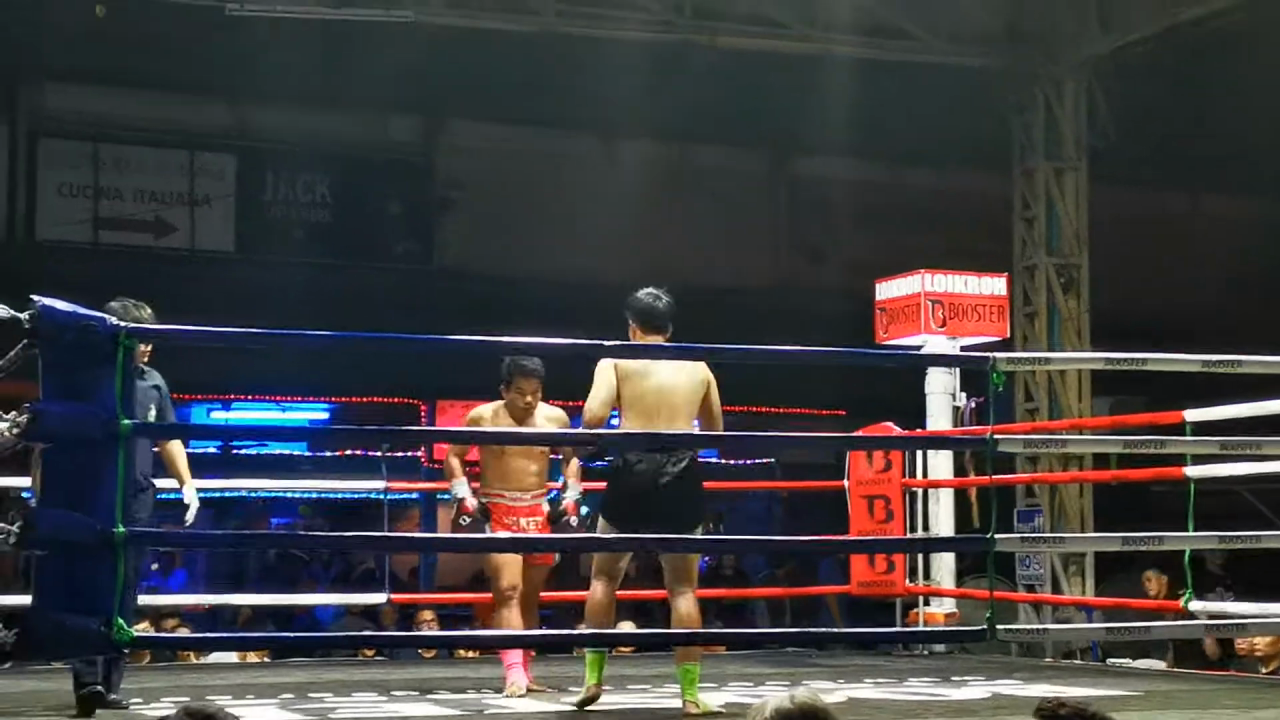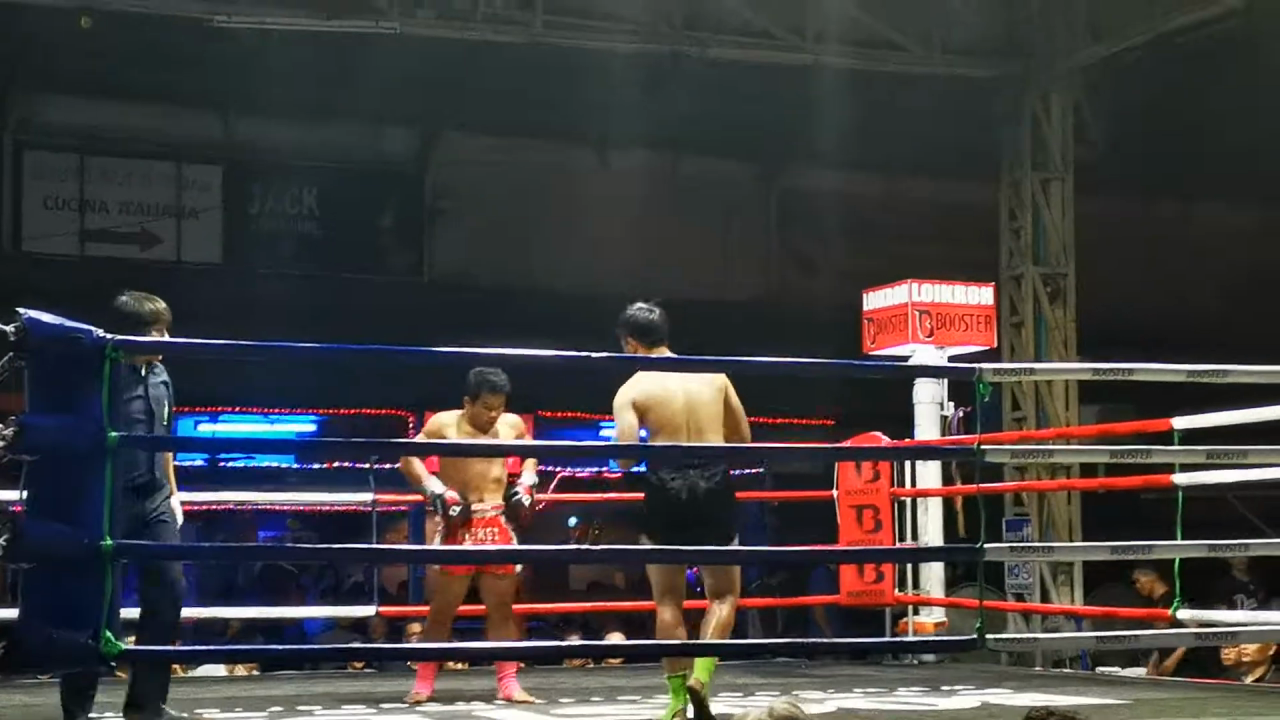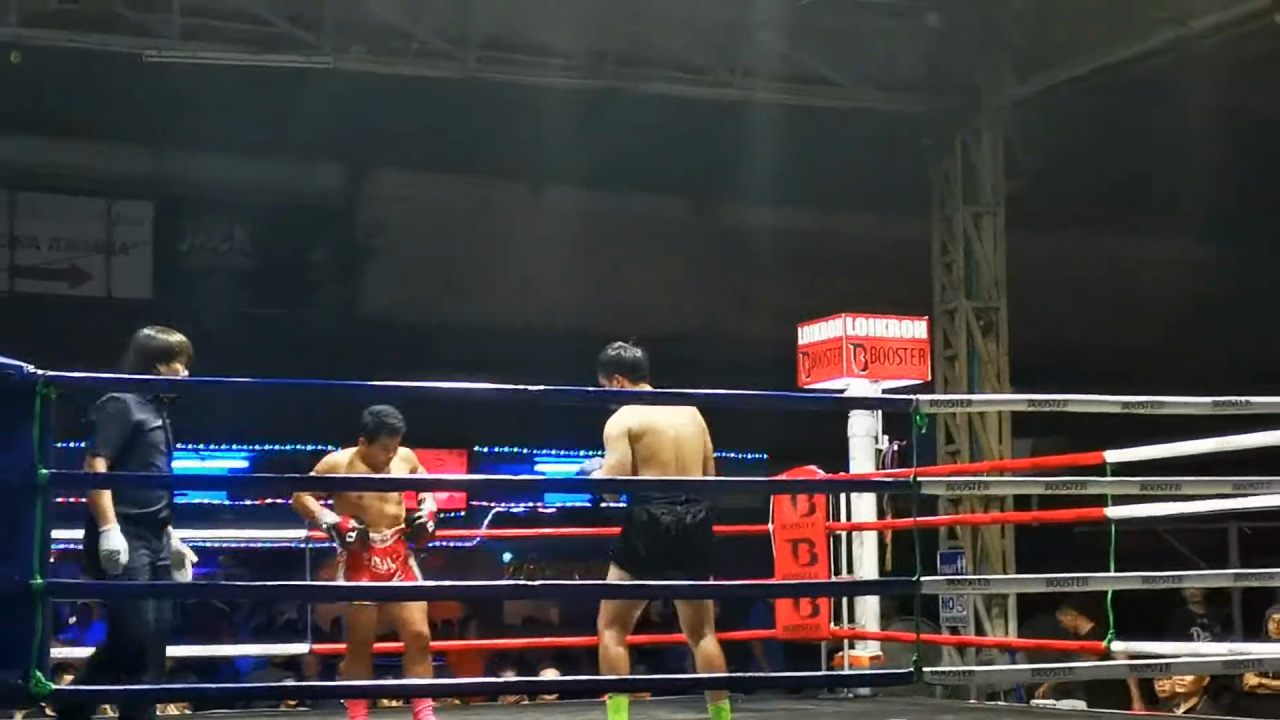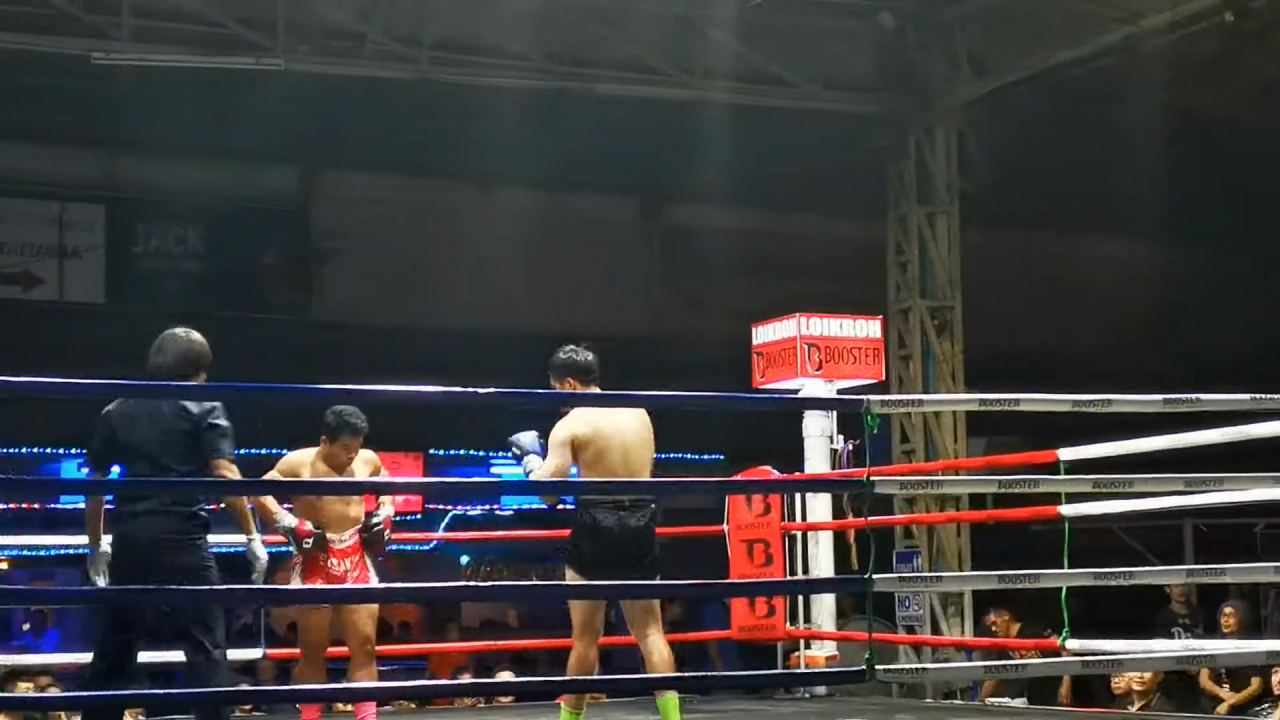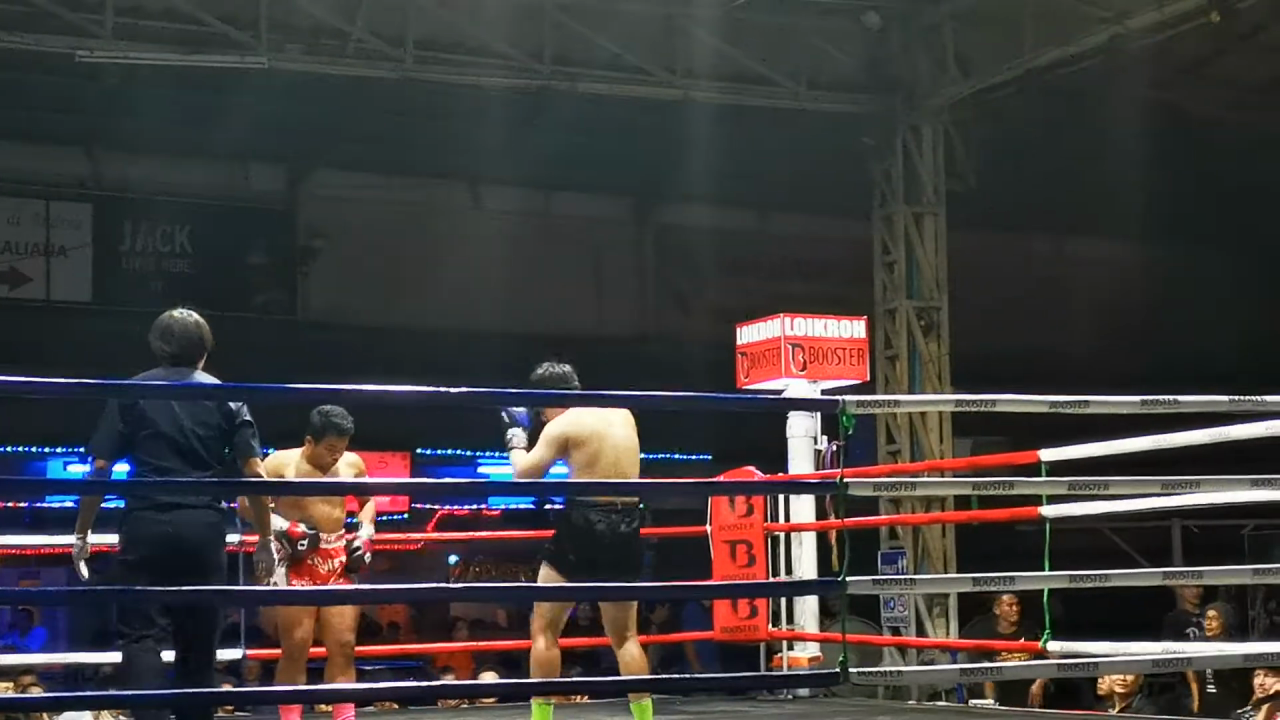
dt=0.4s
person 1, frame 1
left shoulder: (152, 382)
left elbow: (168, 439)
left wrist: (187, 485)
right wrist: (41, 494)
left hip: (137, 499)
left knee: (124, 596)
left ankle: (107, 683)
right ankle: (88, 682)
person 1, frame 2
left shoulder: (160, 376)
right shoulder: (102, 376)
left wrist: (173, 493)
left hip: (154, 503)
right hip: (110, 503)
left knee: (168, 597)
person 1, frame 3
left shoulder: (154, 408)
right shoulder: (121, 403)
right elbow: (95, 466)
left wrist: (169, 537)
right wrist: (109, 528)
left hip: (146, 537)
right hip: (121, 537)
left knee: (152, 637)
right knee: (133, 634)
person 1, frame 4
left shoulder: (118, 409)
right shoulder: (204, 405)
left elbow: (95, 479)
right elbow: (224, 473)
left wrist: (96, 543)
right wrist: (252, 537)
left hip: (130, 535)
right hip: (180, 534)
left knee: (115, 645)
right knee: (204, 645)
person 1, frame 5
left shoulder: (131, 393)
right shoulder: (226, 398)
left elbow: (101, 467)
right elbow: (254, 473)
left wrist: (82, 534)
left hip: (146, 528)
right hip: (203, 529)
left knee: (142, 640)
right knee: (197, 645)
person 2, frame 1
left shoulder: (616, 360)
right shoulder: (697, 364)
left elbow: (593, 418)
right elbow: (715, 431)
left hip: (631, 474)
right hip: (681, 476)
left knee: (605, 577)
right knee: (683, 590)
left ankle: (593, 677)
person 2, frame 2
left shoulder: (632, 390)
right shoulder: (713, 372)
left elbow: (626, 459)
right elbow: (743, 435)
left wrist: (642, 435)
left hip: (666, 492)
right hip: (714, 488)
left knee: (669, 602)
right knee: (725, 595)
right ankle: (700, 676)
person 2, frame 3
left shoulder: (622, 420)
right shoulder: (690, 410)
left wrist: (595, 475)
left hip: (649, 524)
right hip: (695, 522)
left knee: (611, 625)
right knee: (701, 633)
person 2, frame 4
left shoulder: (570, 426)
right shoulder: (638, 413)
left wrist: (530, 459)
left hip: (596, 528)
right hip: (640, 525)
left knee: (585, 637)
right knee: (650, 631)
person 2, frame 5
left shoulder: (563, 424)
right shoulder: (621, 413)
left elbow: (523, 475)
left wrist: (516, 434)
left hip: (583, 528)
right hip: (626, 529)
left knee: (544, 631)
right knee: (624, 636)
person 3, frame 1
left shoulder: (555, 418)
right shoulder: (483, 417)
left elbow: (571, 457)
right elbow: (451, 454)
left wrist: (571, 496)
right wrist: (464, 498)
left hip: (538, 514)
right hip: (497, 512)
left knee: (529, 598)
right knee: (507, 591)
left ankle: (522, 670)
right ankle: (513, 672)
person 3, frame 2
left shoulder: (512, 425)
right shoulder: (444, 424)
left elbow: (530, 454)
right elbow: (410, 459)
left wrist: (527, 483)
right wrist: (437, 492)
left hip: (497, 523)
right hip: (458, 525)
left knee: (502, 608)
right knee: (442, 611)
left ankle: (508, 683)
right ankle: (424, 681)
person 3, frame 3
left shoulder: (405, 458)
right shoulder: (337, 463)
right elbow: (300, 497)
left wrist: (428, 508)
right wrist: (332, 522)
left hip: (399, 557)
right hip: (359, 560)
left knee: (419, 635)
right knee: (360, 645)
person 3, frame 4
left shoulder: (368, 461)
right shoulder: (298, 462)
right elbow: (259, 493)
left wrist: (385, 514)
right wrist: (288, 522)
left hip: (356, 559)
right hip: (314, 561)
left knee: (363, 644)
right knee: (313, 649)
person 3, frame 5
left shoulder: (352, 465)
right shoulder: (281, 463)
left elbow: (369, 499)
left wrist: (366, 532)
right wrist: (278, 526)
left hip: (336, 564)
right hip: (295, 565)
left knee: (343, 647)
right knee: (295, 648)
